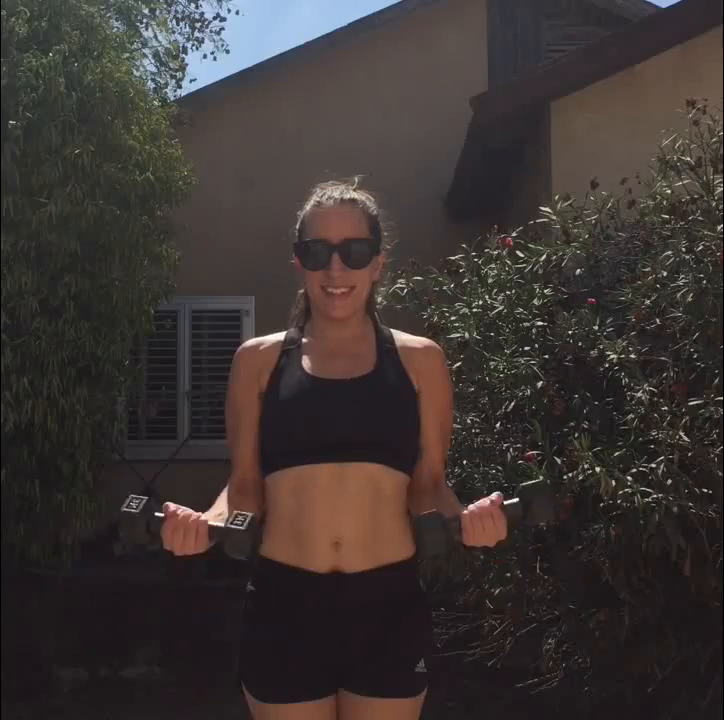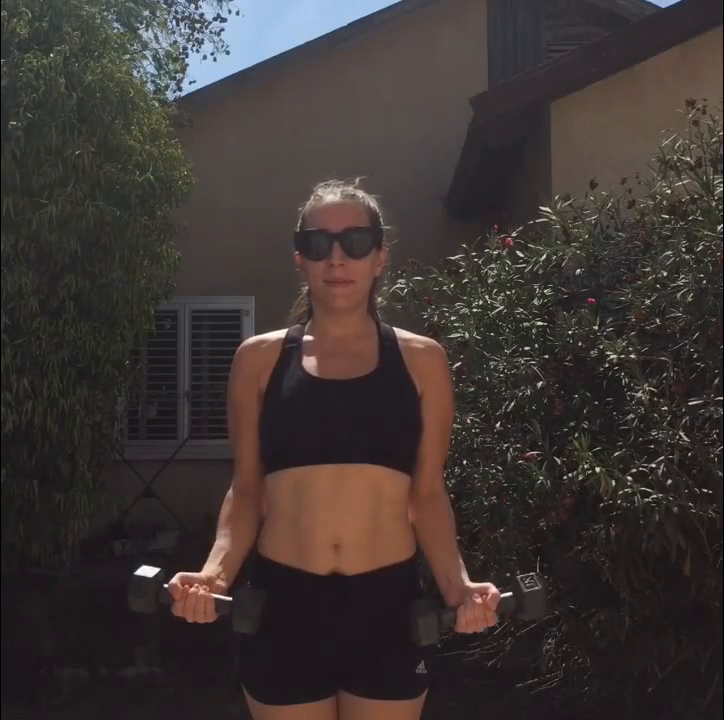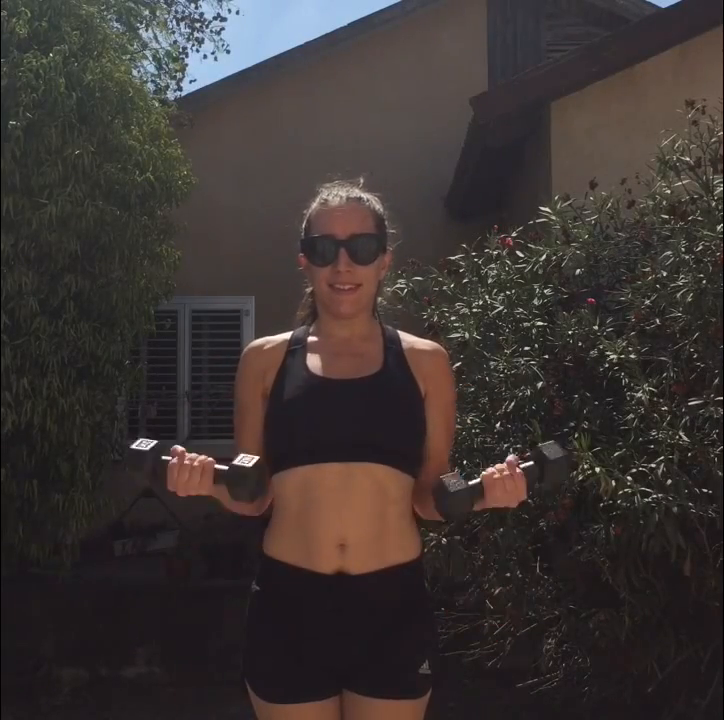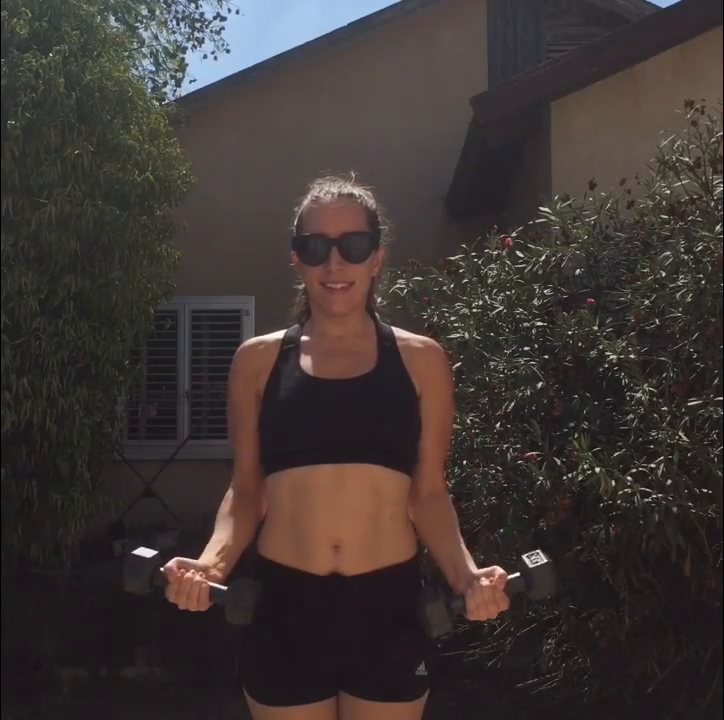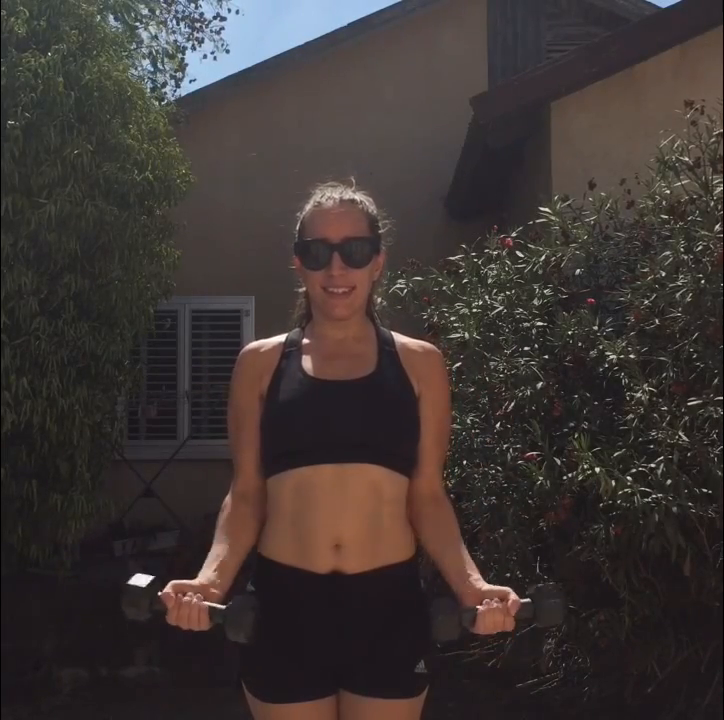
dt=1s
person 1, frame 1
left shoulder: (419, 359)
right shoulder: (259, 360)
left elbow: (428, 487)
right elbow: (246, 488)
left wrist: (463, 520)
right wrist: (210, 525)
left hip: (389, 602)
right hip: (285, 601)
person 1, frame 2
left shoulder: (421, 359)
right shoulder: (260, 358)
left elbow: (428, 492)
right elbow: (246, 488)
left wrist: (458, 584)
right wrist: (215, 571)
left hip: (388, 605)
right hip: (285, 604)
person 1, frame 3
left shoulder: (424, 361)
right shoulder: (266, 359)
left elbow: (432, 492)
left wrist: (480, 492)
right wrist: (211, 482)
left hip: (393, 605)
right hip: (289, 603)
person 1, frame 4
left shoulder: (420, 359)
right shoulder: (259, 359)
left elbow: (428, 493)
right elbow: (246, 490)
left wrist: (467, 574)
right wrist: (212, 561)
left hip: (388, 605)
right hip: (285, 605)
person 1, frame 5
left shoulder: (419, 363)
right shoulder: (261, 363)
left elbow: (426, 495)
right elbow: (246, 493)
left wrist: (471, 583)
right wrist: (211, 580)
left hip: (388, 604)
right hip: (285, 604)
